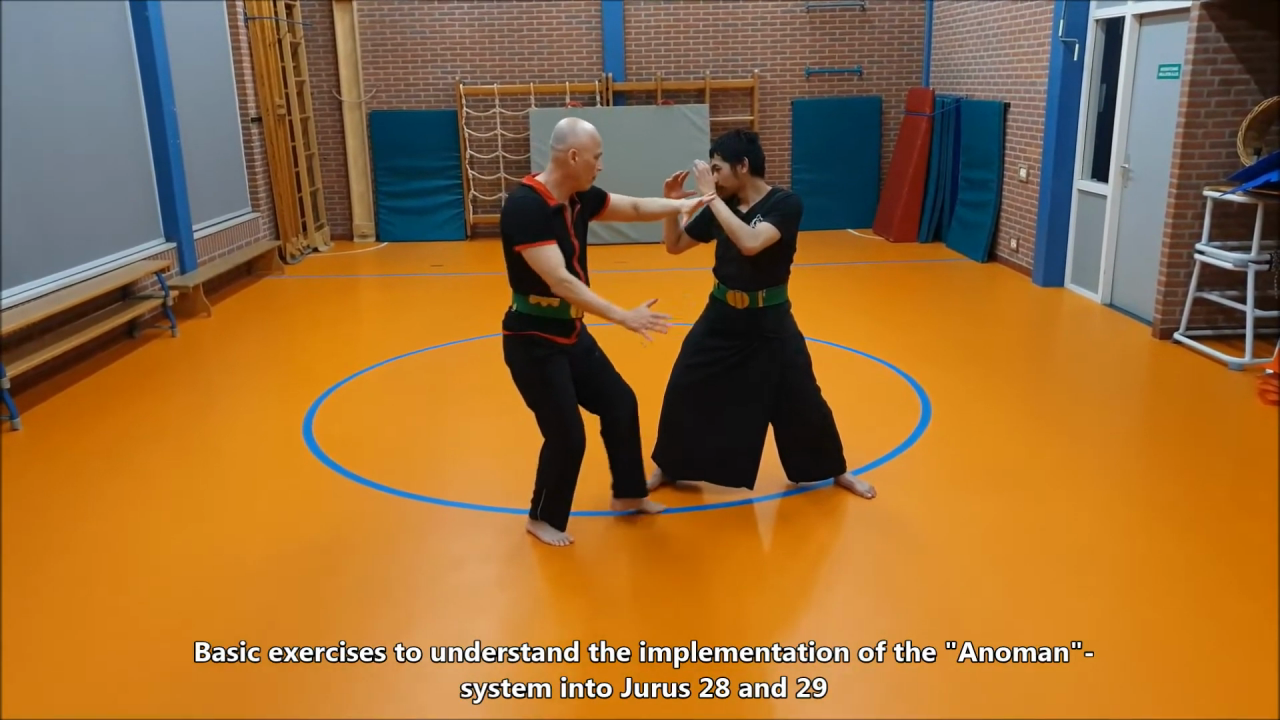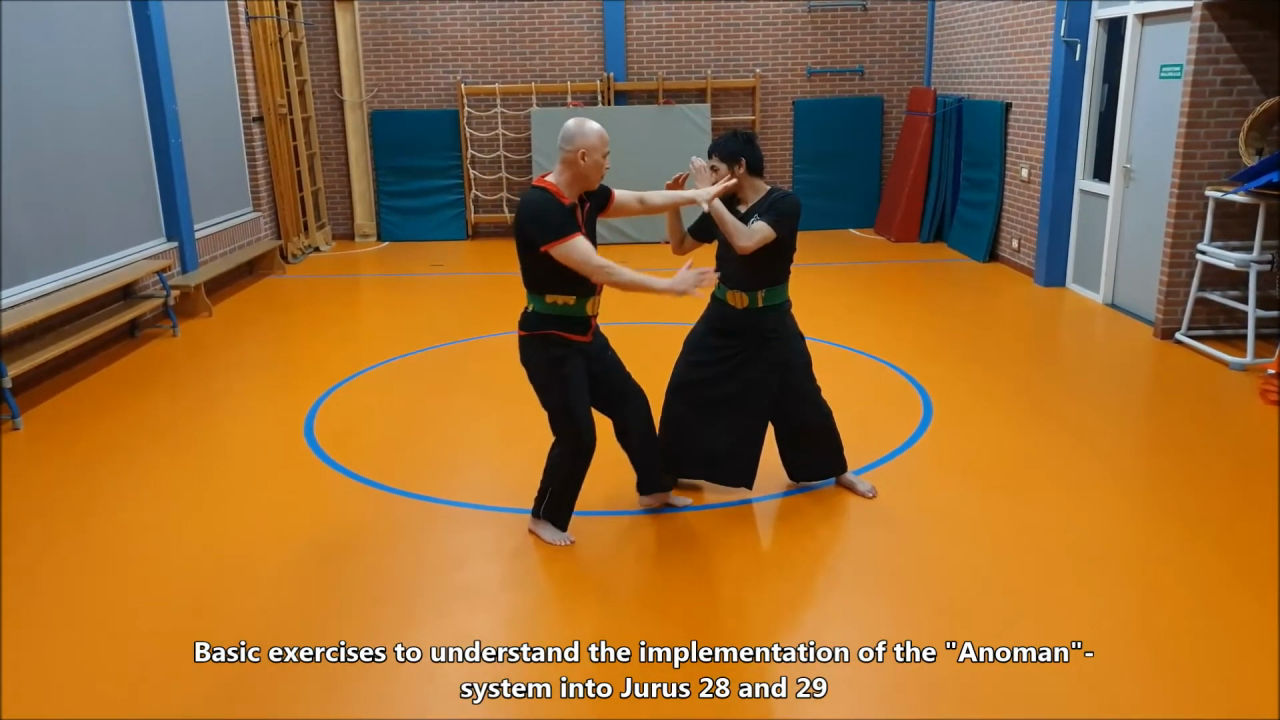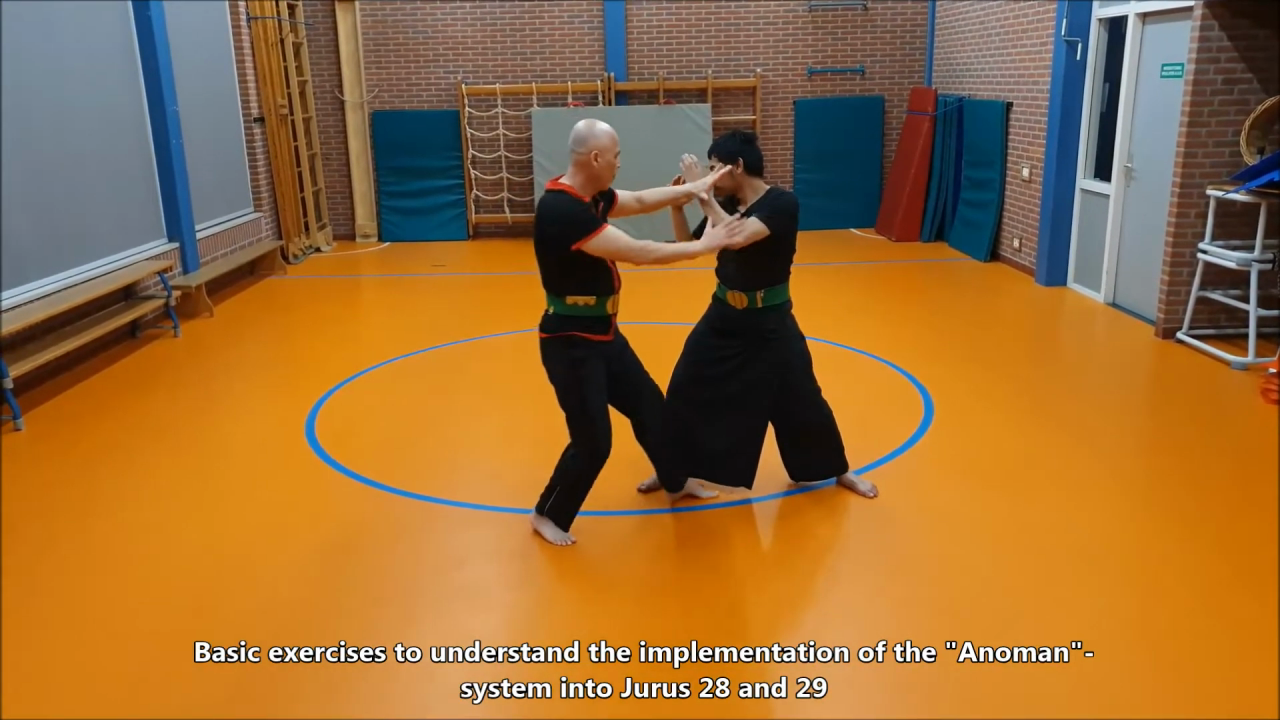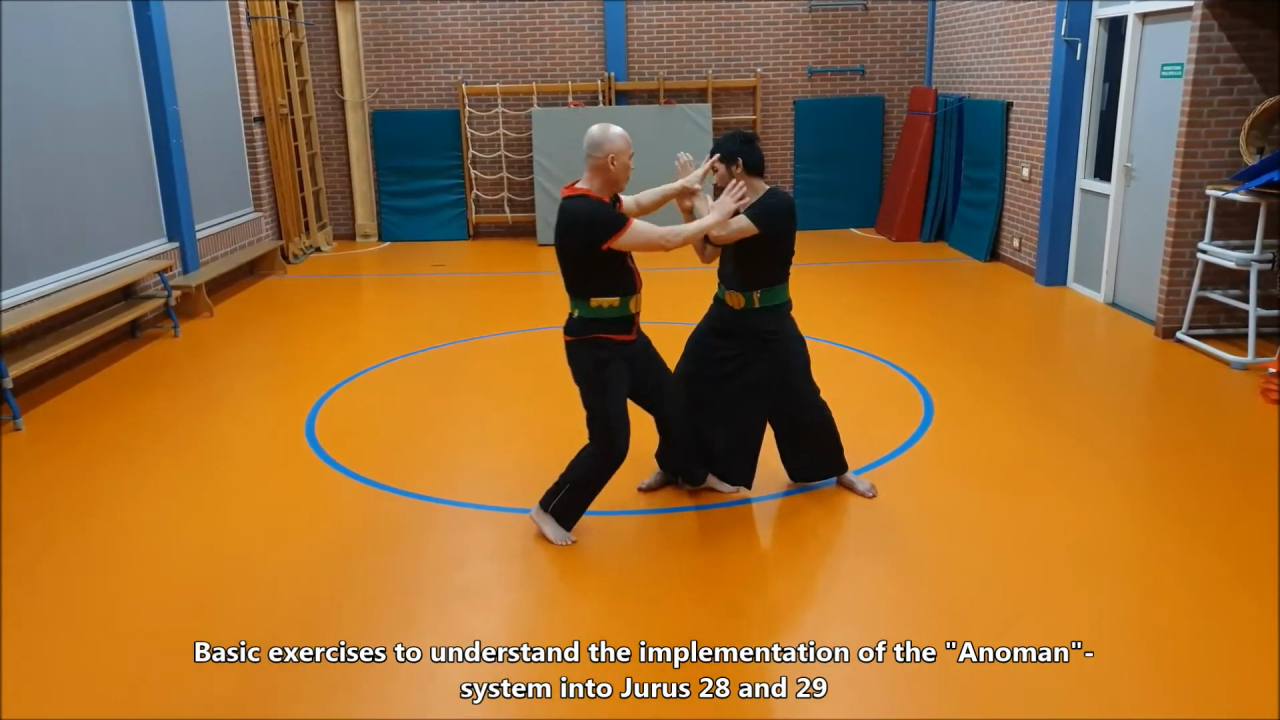
dt=0.2s
person 1, frame 1
left shoulder: (579, 197)
right shoulder: (524, 206)
left elbow: (634, 207)
right elbow: (560, 281)
left wrist: (679, 205)
right wrist: (624, 316)
left hip: (570, 331)
right hip: (533, 339)
left knee: (620, 404)
right knee: (566, 435)
left ankle: (629, 494)
right ankle: (543, 518)
person 1, frame 2
left shoulder: (584, 195)
right shoulder: (539, 207)
left elbow: (640, 201)
right elbow: (598, 269)
left wrist: (693, 195)
right wrist: (669, 285)
left hip: (583, 332)
right hip: (548, 340)
left knee: (631, 405)
right knee: (577, 436)
left ankle: (654, 489)
right ankle: (545, 517)
person 1, frame 3
left shoulder: (589, 196)
right shoulder: (560, 210)
left elbow: (639, 201)
right elbow: (634, 252)
left wrist: (691, 189)
right wrist: (700, 247)
left hip: (602, 333)
right hip: (571, 341)
left knee: (649, 405)
right knee: (592, 439)
left ankle: (677, 482)
right ankle: (549, 515)
person 1, frame 4
left shoulder: (595, 199)
right shoulder: (585, 214)
left elbow: (634, 206)
right elbow: (662, 240)
left wrist: (684, 185)
right wrist: (713, 217)
left hip: (624, 333)
right hip: (596, 342)
left knee: (670, 401)
right knee: (610, 442)
right ankle: (552, 512)
person 2, frame 1
left shoulder: (785, 204)
right shoulder: (722, 206)
left elbow: (750, 243)
right elbow: (674, 245)
left wrist: (710, 196)
right wrist: (671, 203)
left hip: (769, 320)
right hip: (720, 316)
left knee: (801, 401)
right knee: (683, 391)
left ankle: (837, 471)
right ankle: (667, 468)
person 2, frame 2
left shoulder: (784, 203)
right shoulder: (723, 206)
left elbow: (745, 242)
right elbow: (679, 246)
right wrist: (673, 204)
left hip: (769, 320)
right hip: (722, 315)
left knee: (801, 401)
right knee: (684, 390)
left ankle: (838, 470)
right ankle: (670, 467)
person 2, frame 3
left shoulder: (782, 203)
right shoulder: (727, 206)
left elbow: (737, 238)
left wrist: (701, 191)
right wrist: (677, 206)
left hip: (770, 320)
right hip: (723, 315)
left knee: (801, 400)
right knee: (684, 390)
left ankle: (839, 470)
right ankle: (670, 468)
person 2, frame 4
left shoulder: (778, 204)
left elbow: (720, 233)
right elbow: (705, 254)
left wrist: (693, 188)
right wrist: (688, 211)
left hip: (768, 321)
right hip: (725, 316)
left knee: (799, 401)
right knee: (685, 390)
left ankle: (839, 470)
right ankle: (673, 468)
